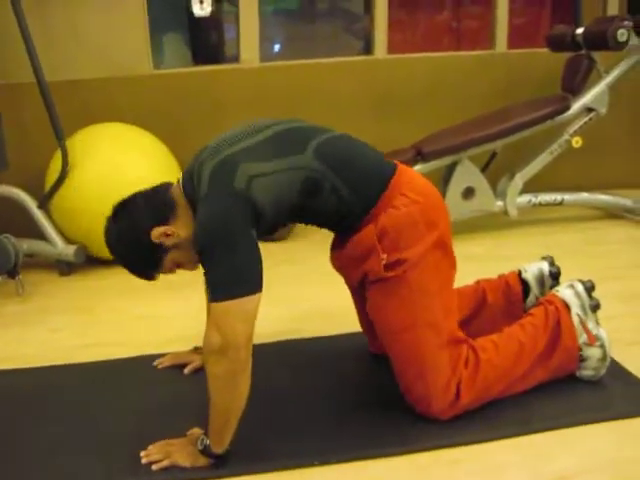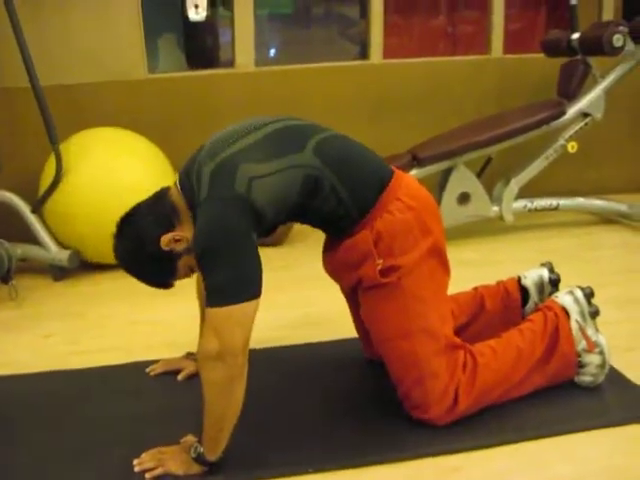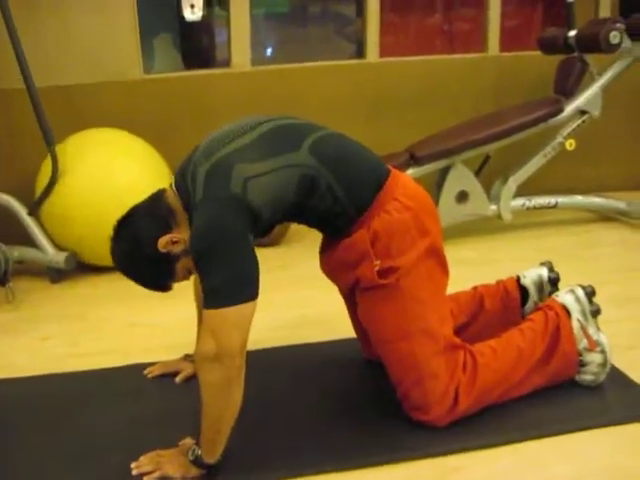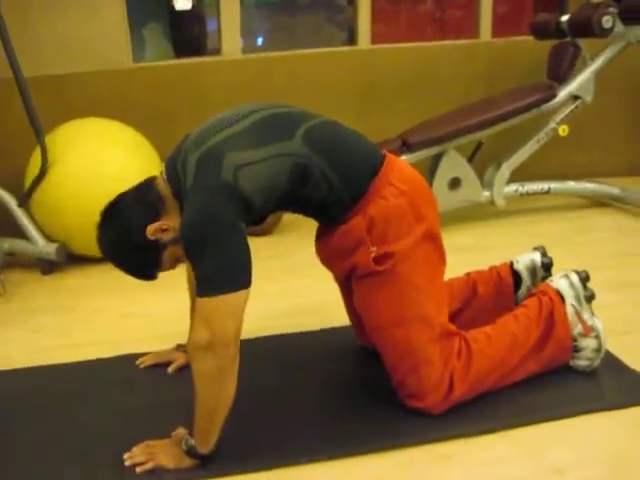
dt=0.3s
person 1, frame 1
left shoulder: (218, 216)
right shoulder: (201, 182)
left elbow: (233, 346)
left wrist: (210, 448)
right wrist: (207, 348)
left hip: (399, 221)
right hip: (377, 210)
left knee: (437, 390)
right knee: (390, 341)
left ankle: (564, 323)
right ankle: (523, 288)
person 1, frame 2
left shoulder: (220, 218)
right shoulder: (196, 182)
left elbow: (228, 352)
right elbow: (213, 277)
right wrist: (202, 353)
left hip: (391, 225)
right hip: (364, 220)
left knee: (435, 393)
right knee: (388, 344)
left ankle: (562, 329)
right ankle: (522, 295)
person 1, frame 3
left shoulder: (215, 219)
right shoulder: (191, 184)
left elbow: (226, 355)
right elbow: (212, 293)
right wrist: (199, 355)
left hip: (388, 225)
right hip: (360, 218)
left knee: (435, 393)
right knee: (386, 344)
left ankle: (563, 328)
right ankle: (522, 294)
person 1, frame 4
left shoulder: (206, 207)
right shoulder: (182, 172)
left elbow: (219, 343)
left wrist: (196, 448)
right wrist: (194, 345)
left hip: (386, 211)
right hip: (357, 207)
left knee: (428, 382)
right knee: (380, 335)
left ankle: (557, 313)
right ankle: (515, 279)
